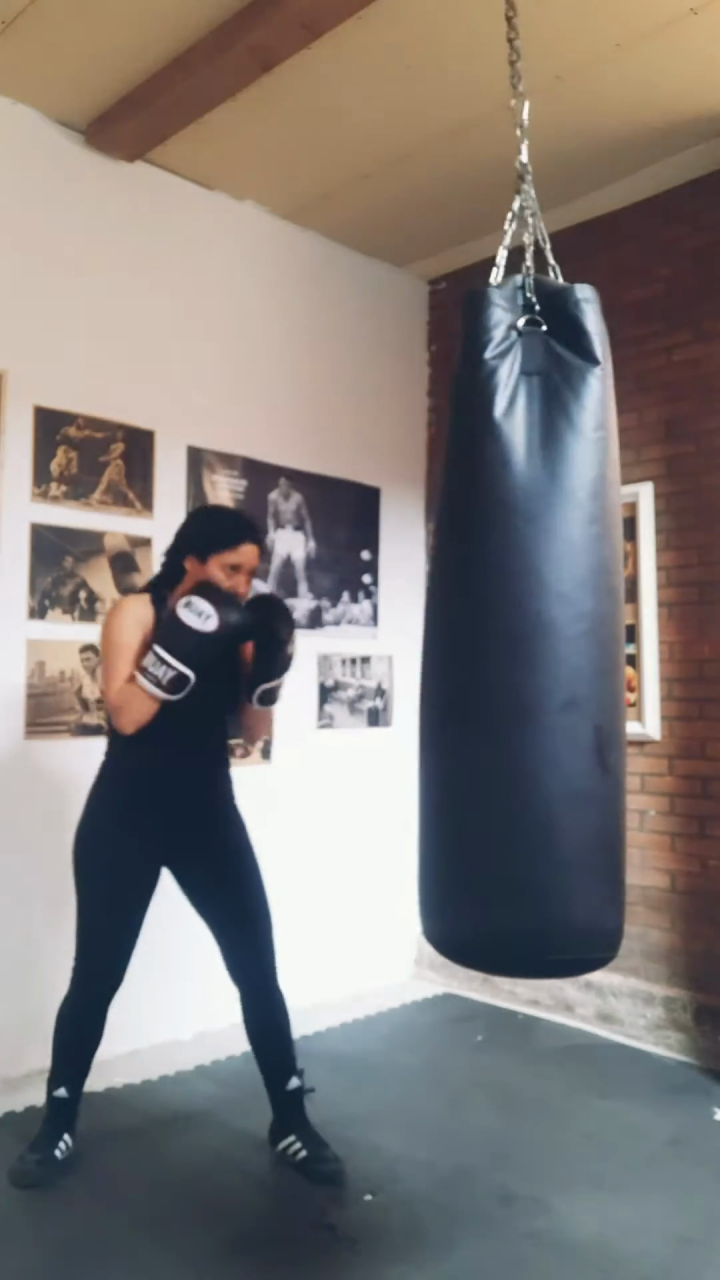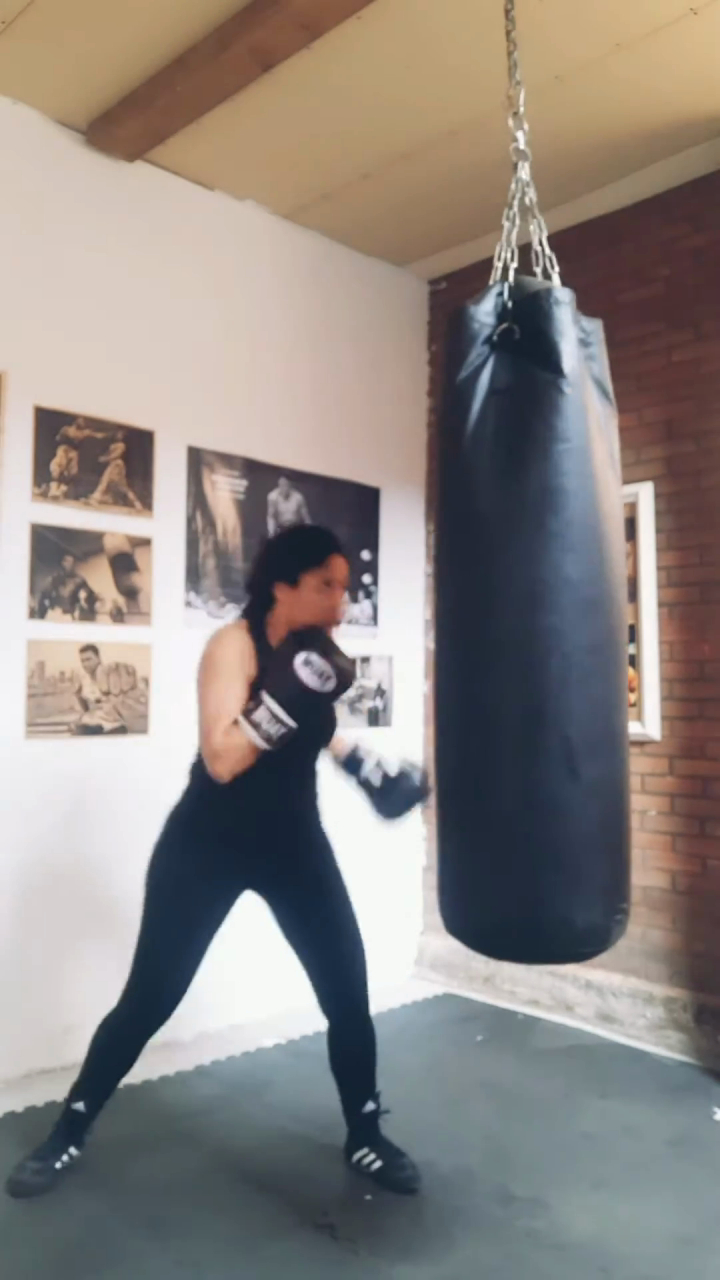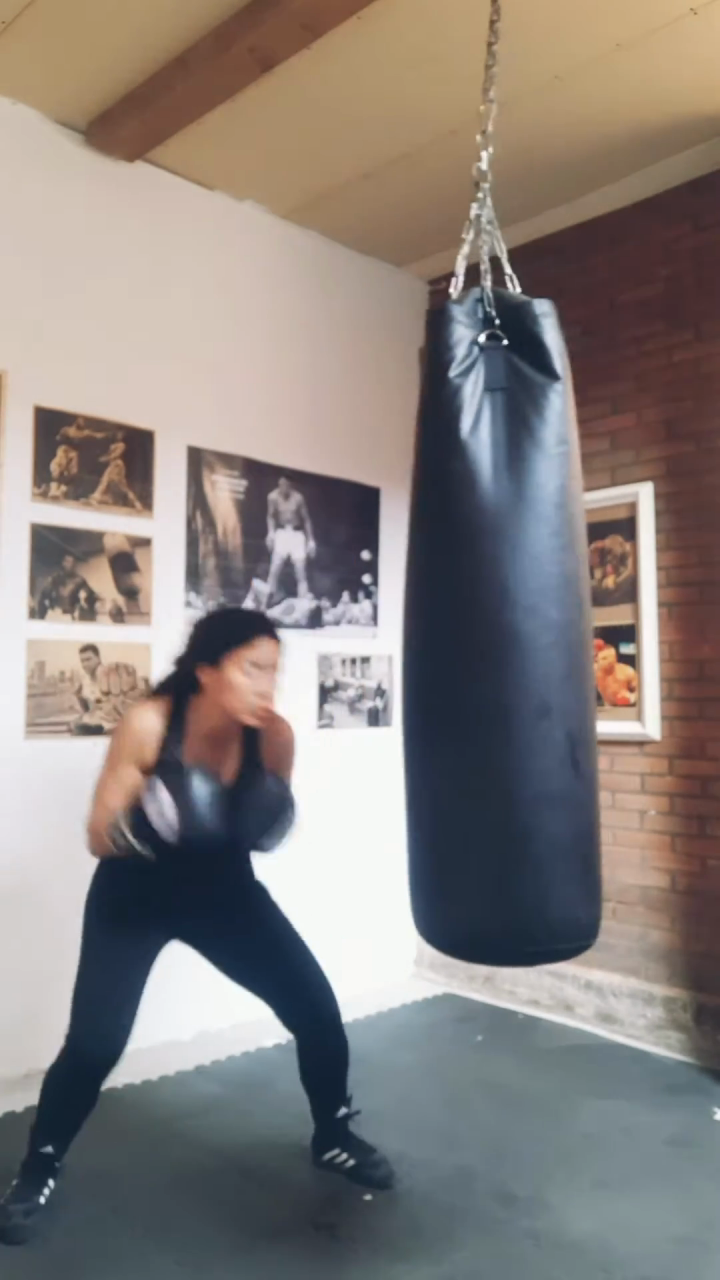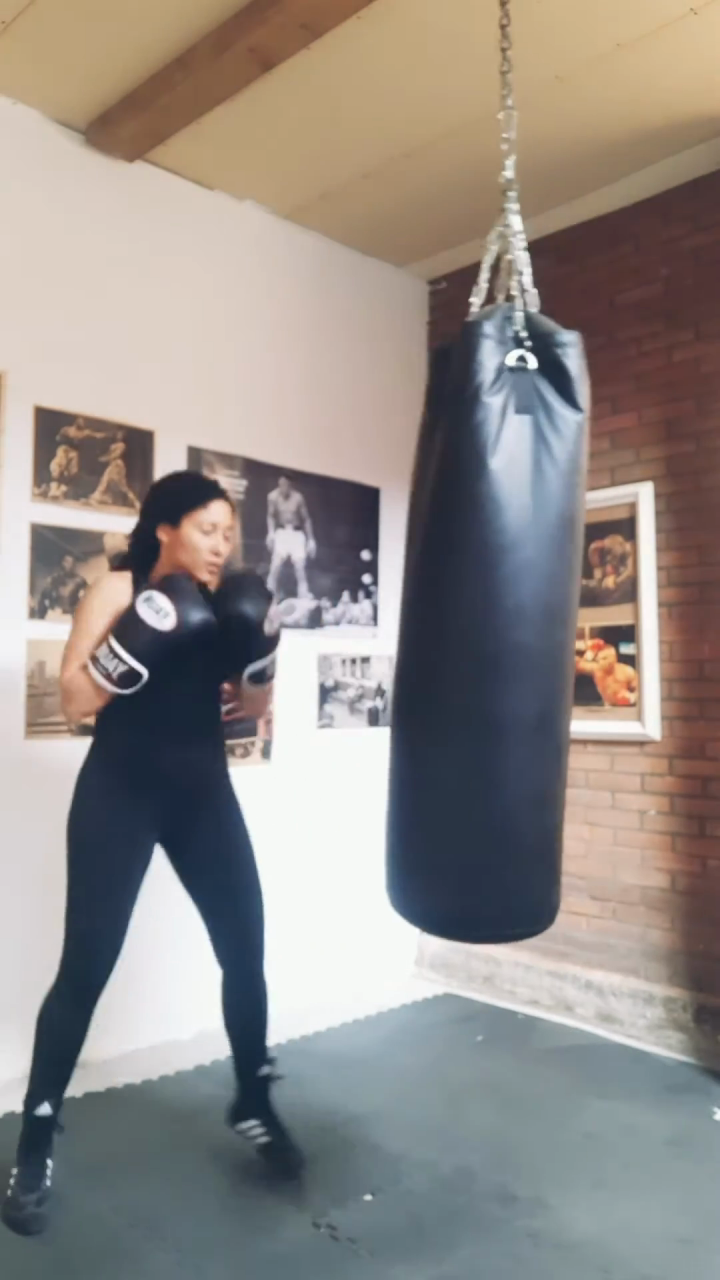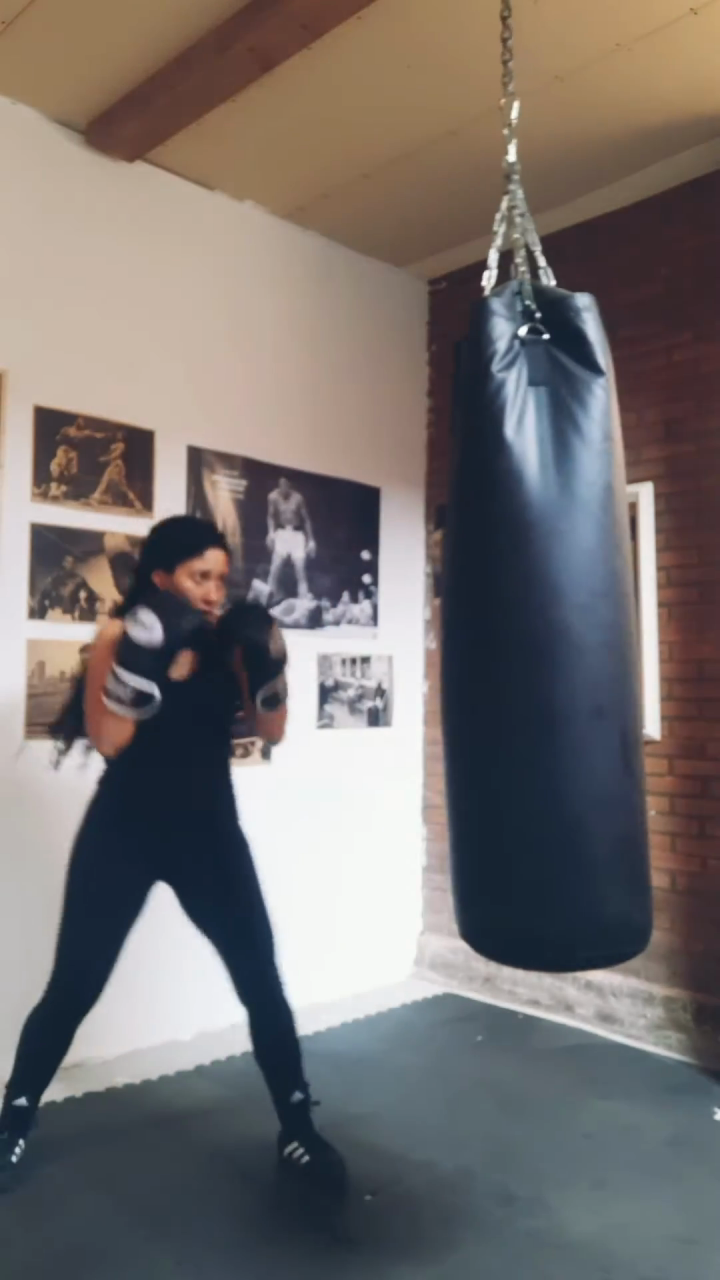
dt=1s
person 1, frame 1
left shoulder: (229, 626)
right shoulder: (136, 613)
left elbow: (257, 730)
right elbow: (126, 715)
left wrist: (270, 658)
right wrist: (184, 640)
left hip: (208, 813)
right hip: (126, 816)
left knee: (258, 967)
right knee: (96, 976)
left ankle: (290, 1122)
right ankle: (57, 1127)
person 1, frame 2
left shoulder: (317, 645)
right shoulder: (231, 646)
right elbow: (222, 763)
left wrist: (366, 769)
right wrist: (290, 695)
left hip: (293, 839)
right hip: (204, 839)
left knee: (348, 996)
right knee: (149, 998)
left ankle: (366, 1133)
right ankle: (68, 1136)
person 1, frame 3
left shoulder: (272, 734)
right shoulder: (150, 725)
right elbow: (99, 839)
right wrist: (147, 826)
left hip: (225, 893)
right hip: (131, 902)
left knee: (318, 1012)
right knee: (95, 1045)
left ankle: (333, 1136)
person 1, frame 4
left shoulder: (227, 602)
right shoulder: (116, 592)
left elbow: (256, 706)
right elbow: (76, 704)
left wrist: (261, 642)
right wrist: (142, 634)
left hip: (204, 791)
right hip: (120, 792)
left knee: (246, 954)
right knee: (87, 969)
left ankle: (254, 1107)
person 1, frame 5
left shoulder: (229, 638)
right shoulder: (118, 635)
left elbow: (274, 731)
right elbow: (106, 740)
left wrist: (268, 665)
right wrist: (143, 657)
left hip: (207, 830)
right hip: (123, 830)
left knee: (261, 982)
right knee: (72, 987)
left ankle: (297, 1129)
